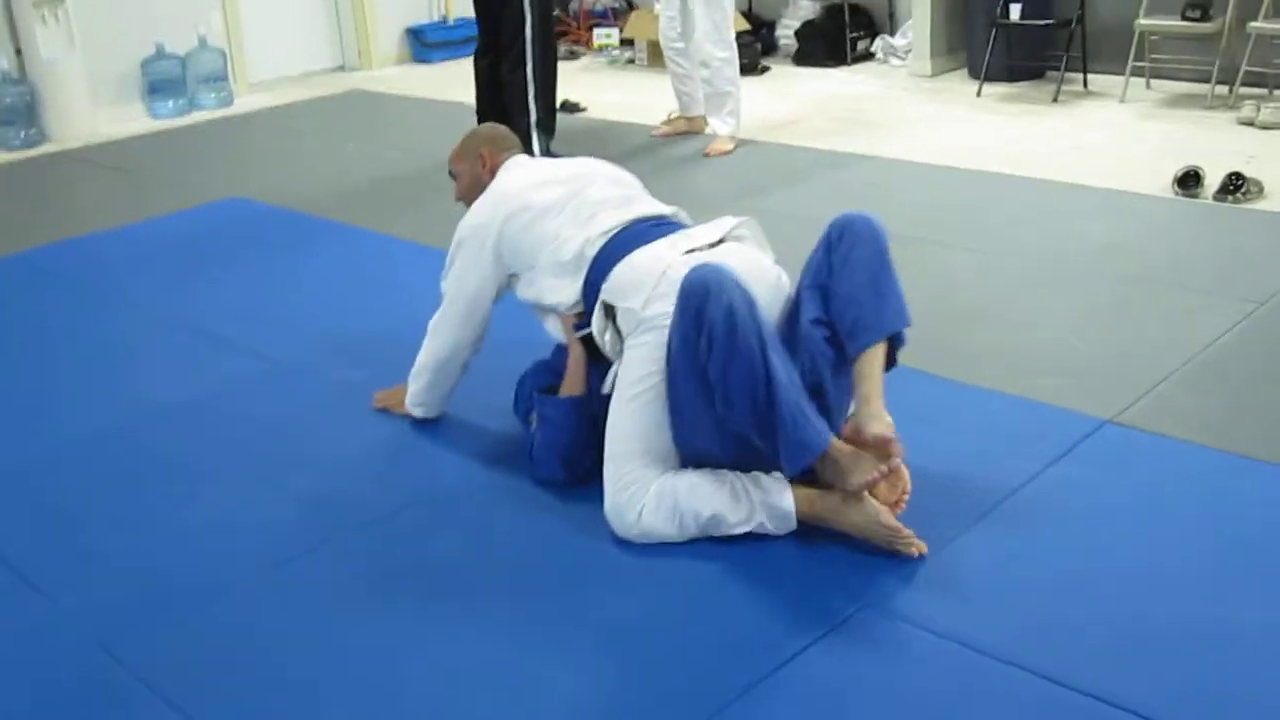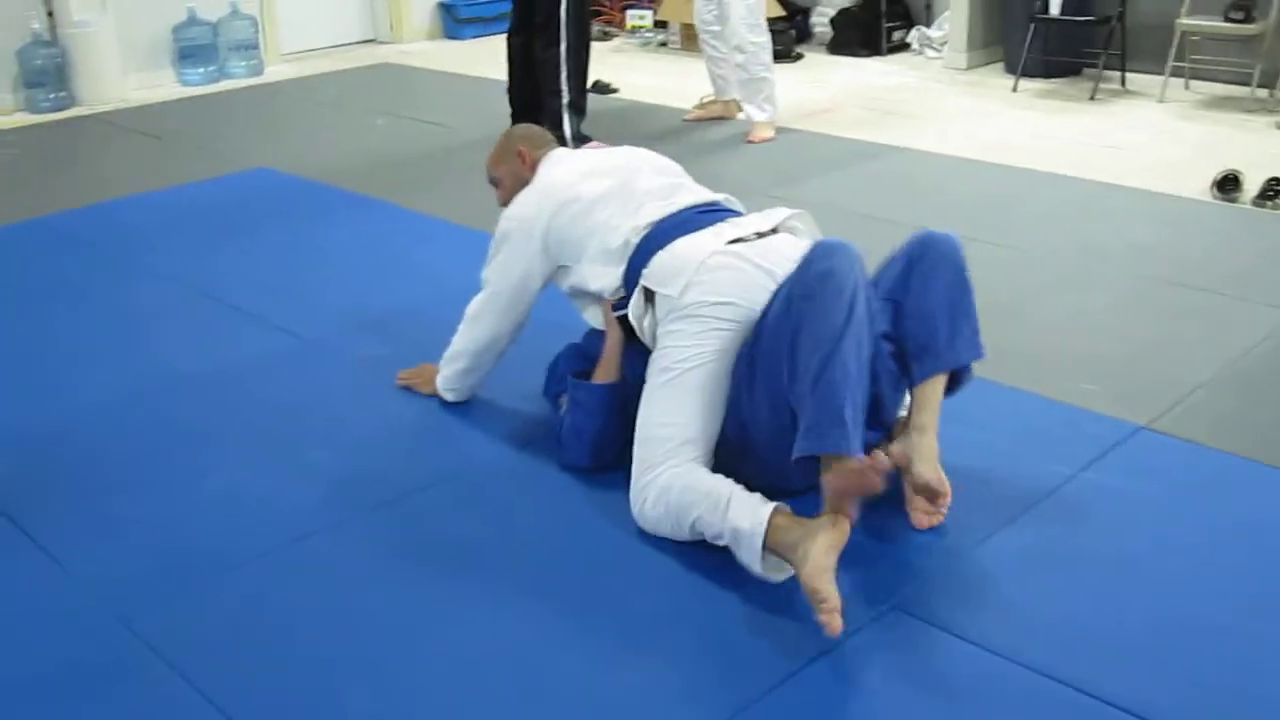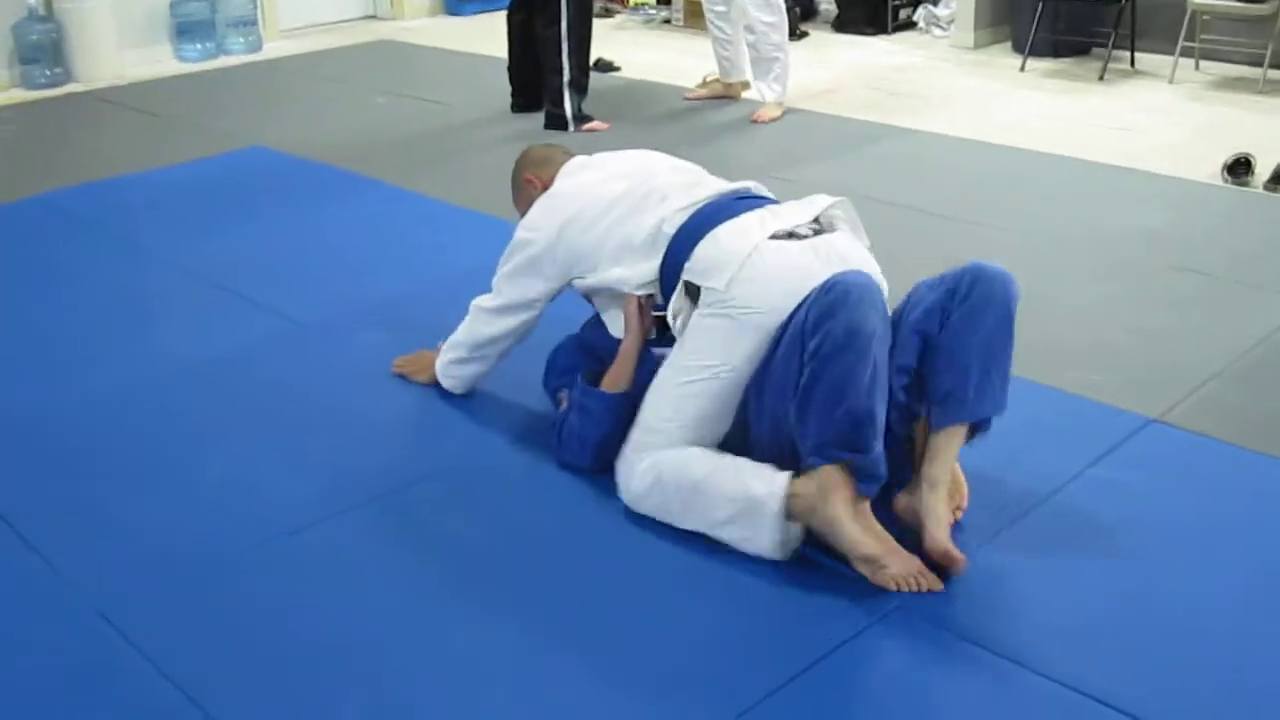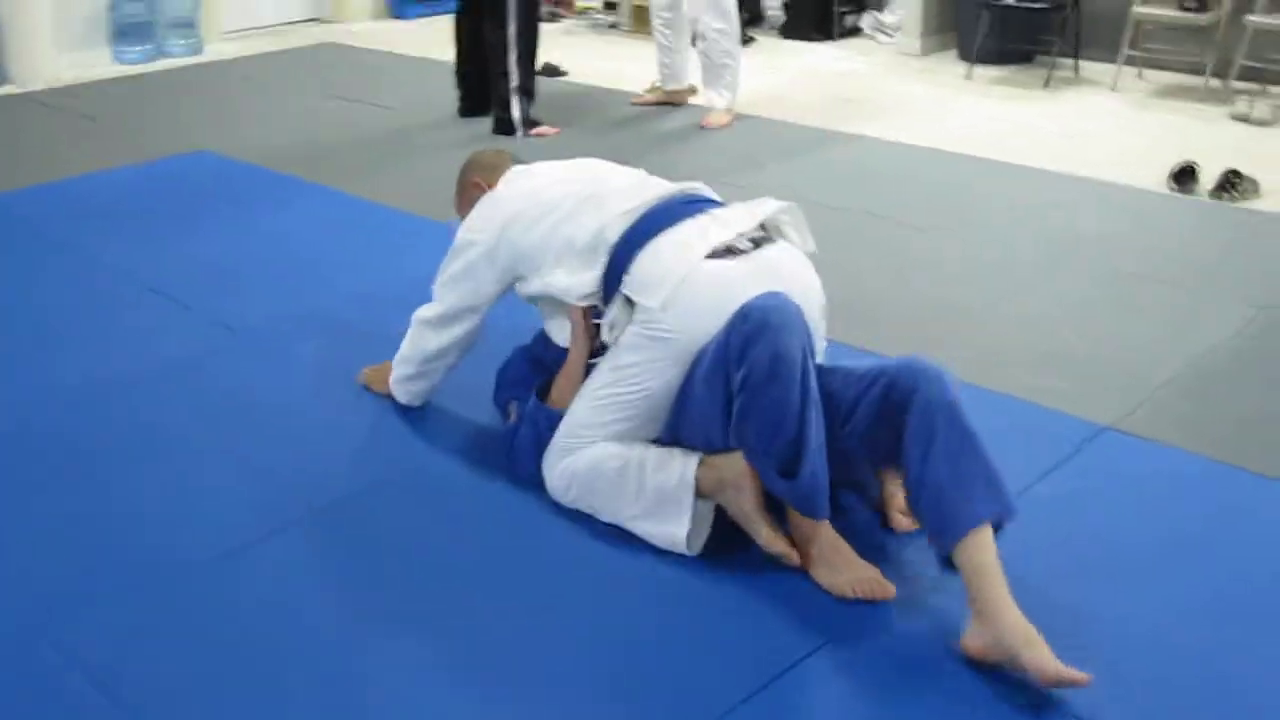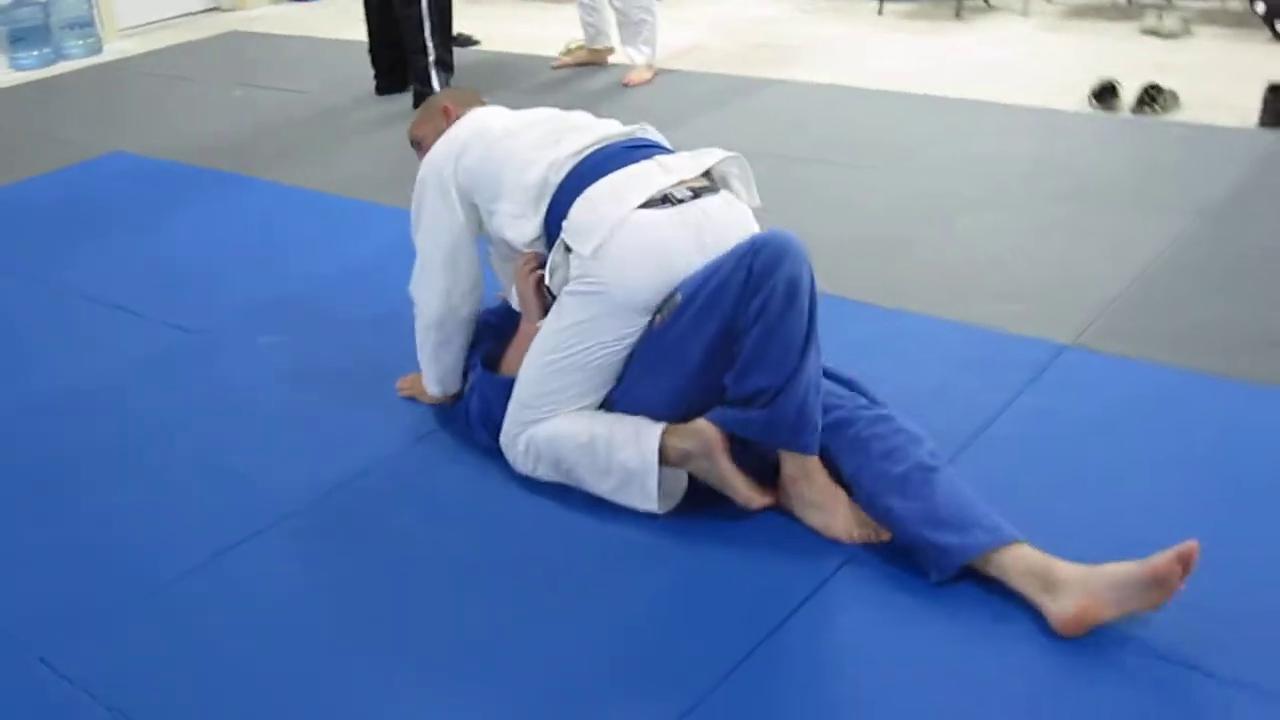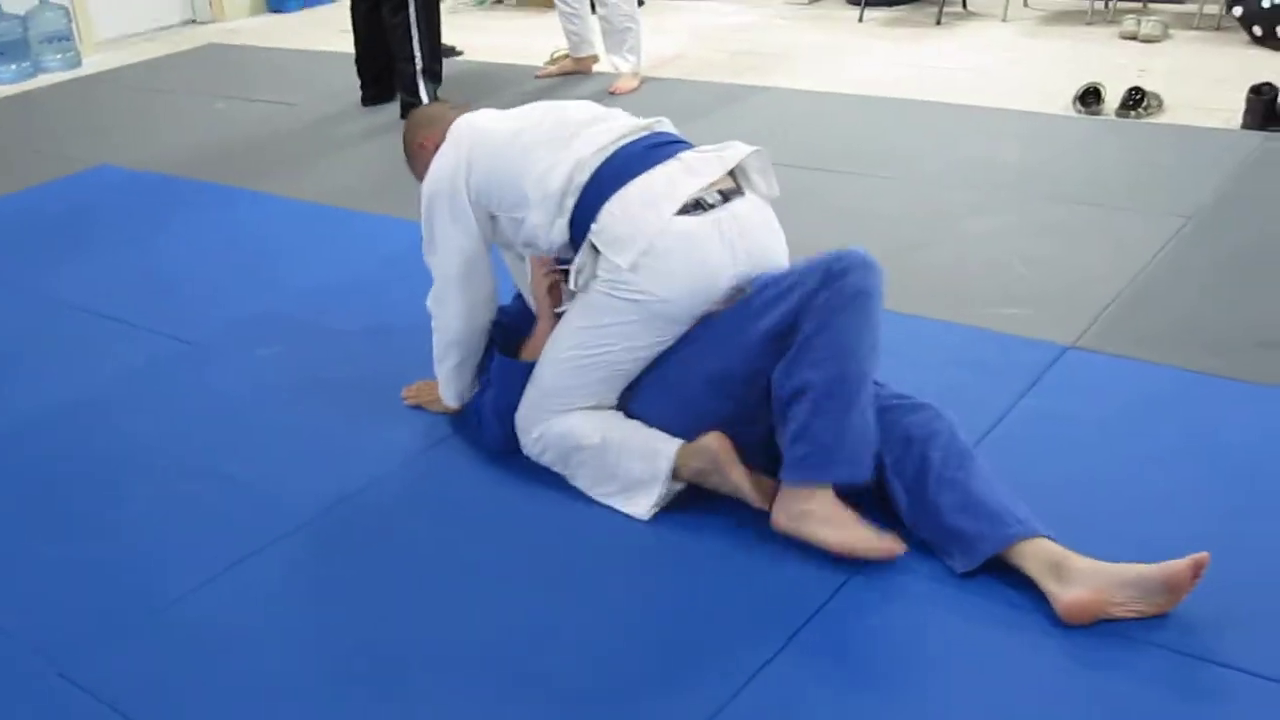
dt=0.4s
person 1, frame 1
right shoulder: (561, 371)
right elbow: (558, 464)
right wrist: (576, 346)
right hip: (723, 445)
left knee: (854, 231)
right knee: (708, 288)
left ankle: (868, 424)
person 1, frame 2
right shoulder: (601, 356)
right elbow: (585, 450)
right wrist: (614, 335)
right hip: (759, 437)
left knee: (936, 250)
right knee: (832, 258)
left ankle: (902, 445)
person 1, frame 3
right shoulder: (596, 347)
right elbow: (584, 449)
right wrist: (634, 335)
left hip: (854, 403)
right hip: (768, 422)
left knee: (985, 287)
right knee: (849, 293)
left ankle: (929, 497)
person 1, frame 4
right shoulder: (538, 363)
right elbow: (540, 459)
right wrist: (580, 347)
left hip: (794, 414)
right hip: (698, 431)
left knee: (914, 385)
right knee: (772, 318)
left ankle: (996, 617)
right ankle: (811, 536)
person 1, frame 5
right shoulder: (499, 329)
right elbow: (495, 423)
right wrist: (532, 313)
left hip: (728, 385)
right hip: (641, 393)
left knee: (866, 431)
right knee: (775, 256)
left ankle: (1051, 580)
right ankle: (797, 474)
person 1, frame 6
right shoulder: (516, 330)
right elbow: (496, 427)
right wrist: (545, 315)
left hip: (738, 401)
right hip: (663, 400)
left knee: (909, 426)
right knee: (848, 275)
left ankle: (1064, 572)
right ankle: (807, 493)
person 2, frame 1
left shoulder: (485, 218)
right shoulder: (593, 168)
left elbow: (456, 329)
left wrist: (418, 399)
left hip: (663, 301)
right hip: (742, 259)
left knee: (634, 506)
left ankle: (823, 500)
right ankle: (859, 427)
person 2, frame 2
left shoulder: (531, 206)
right shoulder: (633, 156)
left elbow: (493, 315)
left wrist: (448, 380)
left hip: (706, 289)
right hip: (783, 253)
left knee: (660, 492)
left ankle: (800, 537)
right ankle: (912, 444)
person 2, frame 3
left shoulder: (549, 214)
right shoulder: (645, 162)
left elbow: (498, 314)
left wrist: (446, 367)
left hip: (752, 282)
right hip: (840, 249)
left knee: (647, 474)
left ankle: (807, 496)
person 2, frame 4
left shoulder: (492, 215)
right shoulder: (586, 173)
left elbow: (444, 320)
left wrist: (402, 381)
left hip: (692, 295)
left knee: (573, 465)
left ankle: (716, 476)
person 2, frame 5
left shoulder: (448, 156)
right shoulder: (548, 122)
left elbow: (446, 294)
left wrist: (440, 382)
left hip: (627, 243)
left knee: (530, 438)
left ankle: (685, 445)
person 2, frame 6
left shoulder: (450, 166)
right shoulder: (551, 115)
left elbow: (459, 304)
left wrist: (453, 390)
left hip: (661, 248)
right hip: (743, 210)
left knee: (544, 428)
left ankle: (704, 464)
